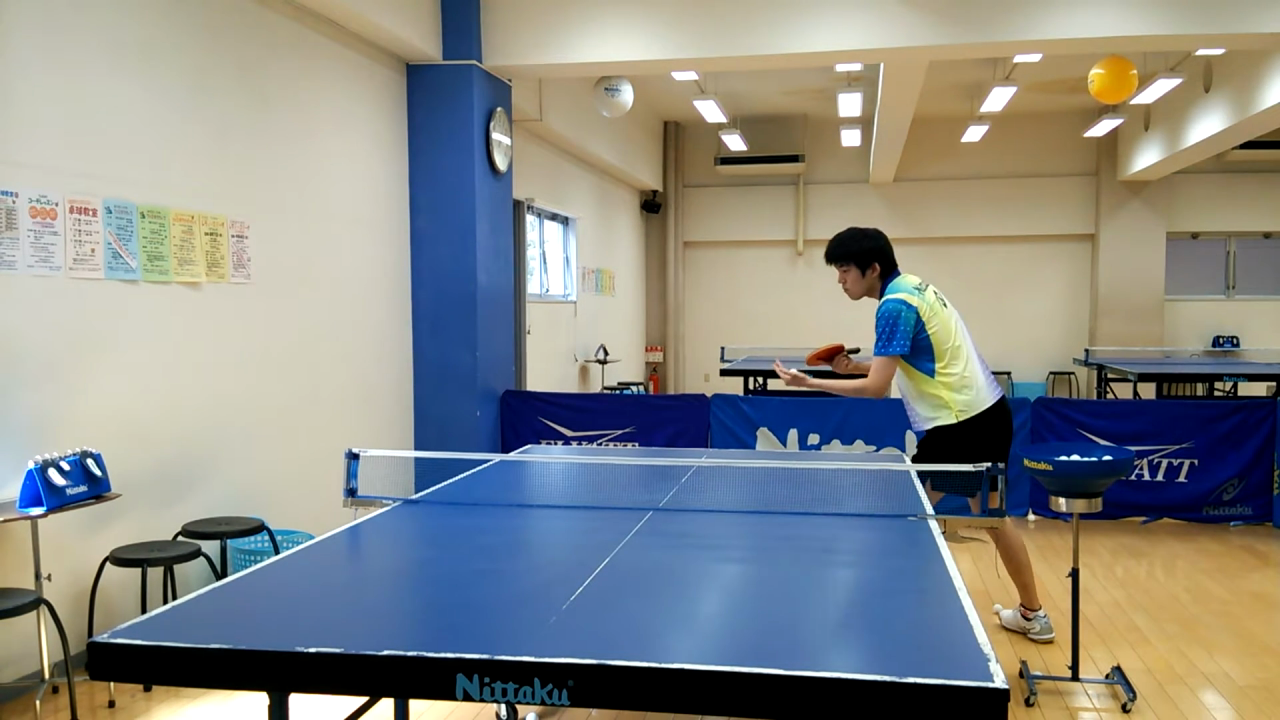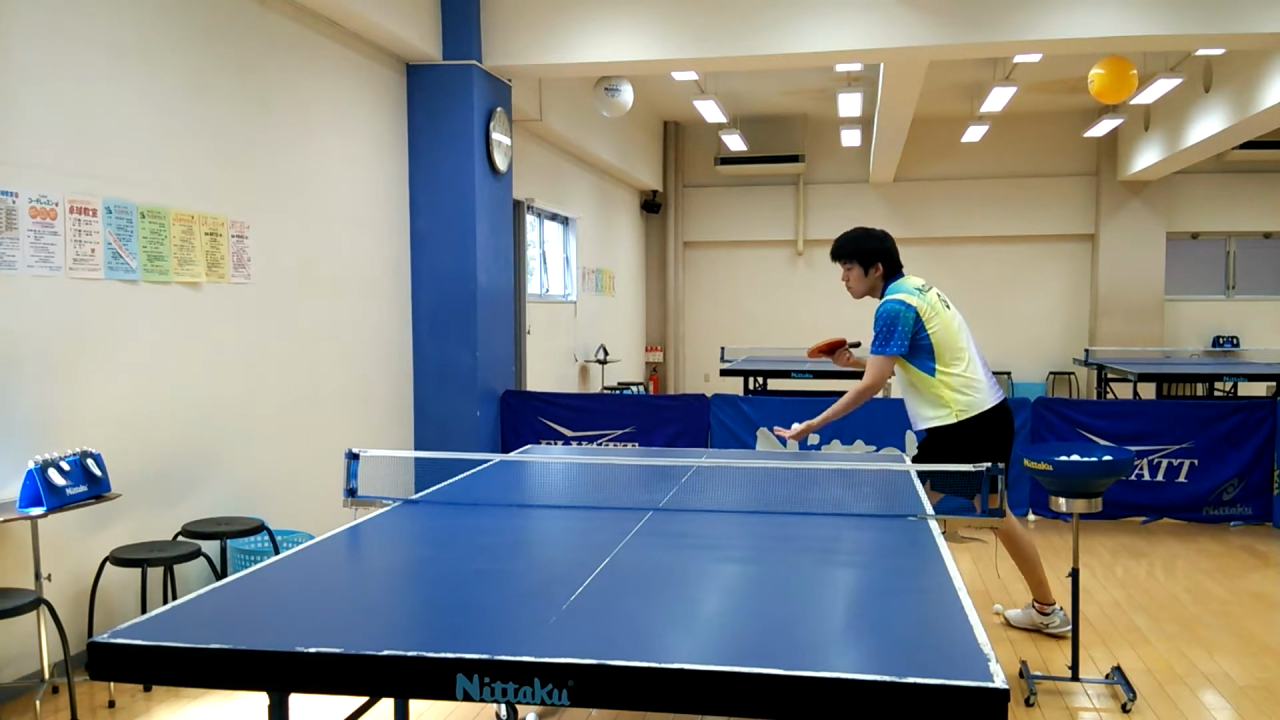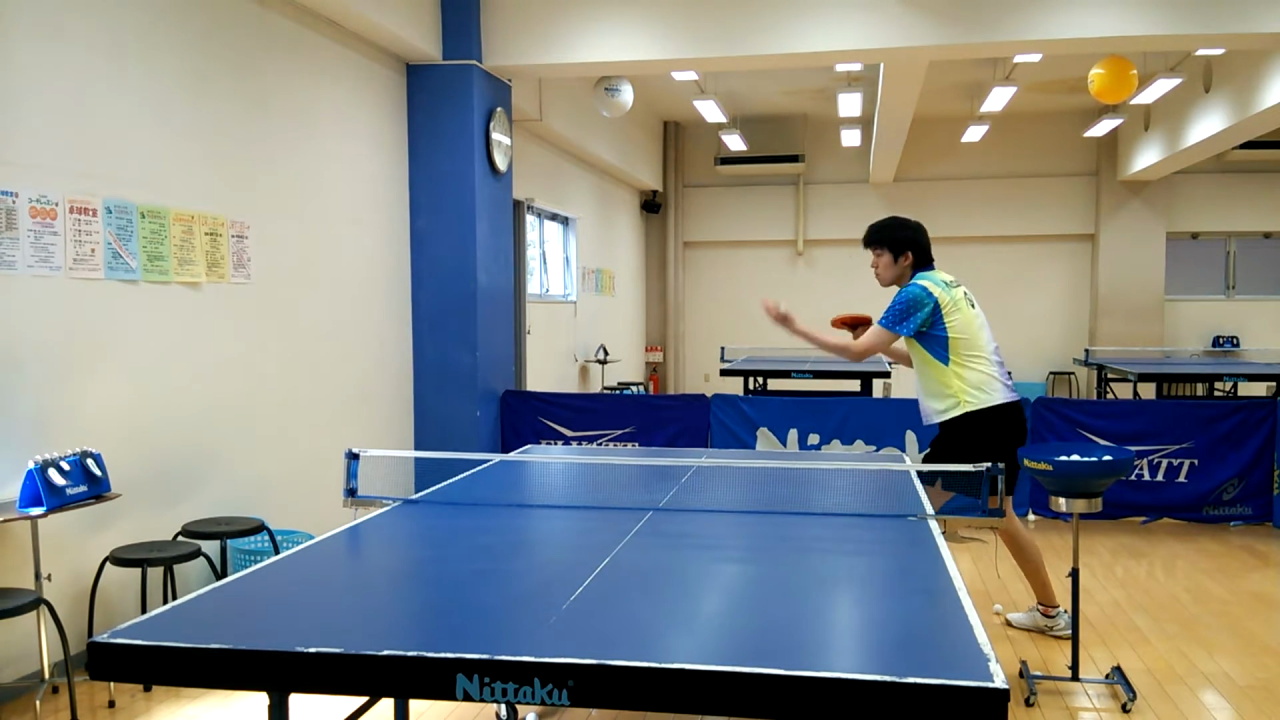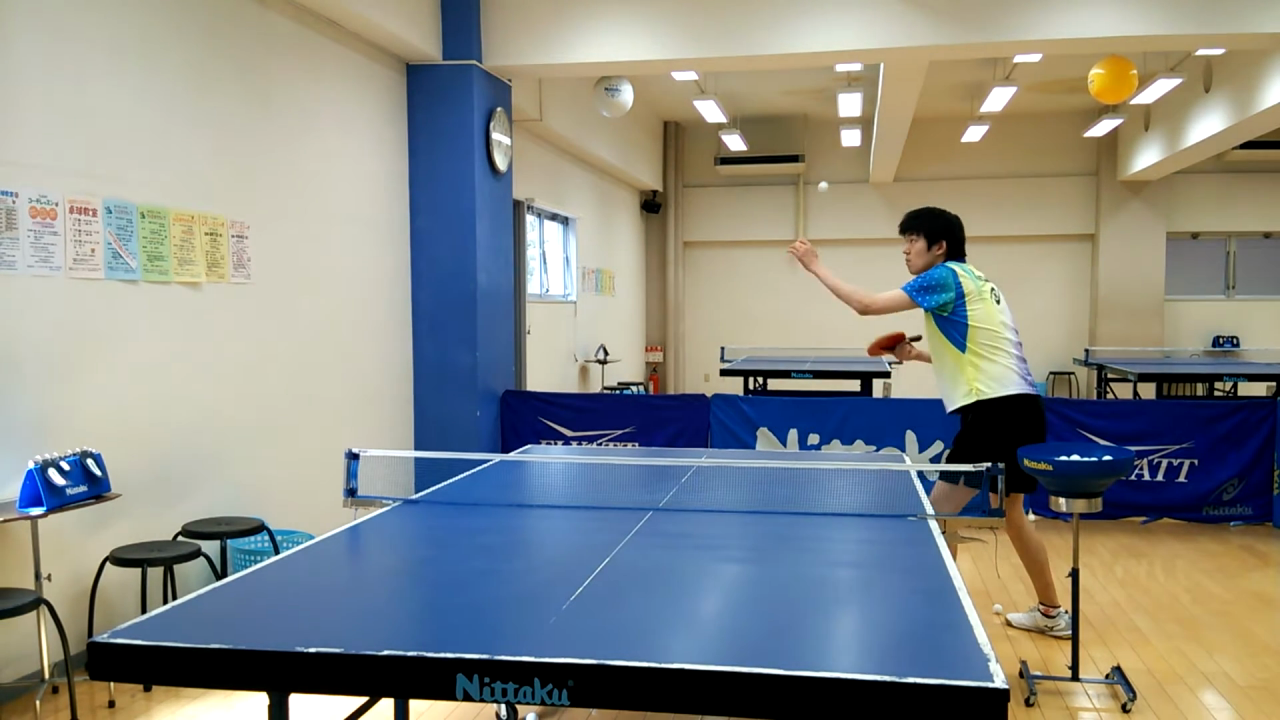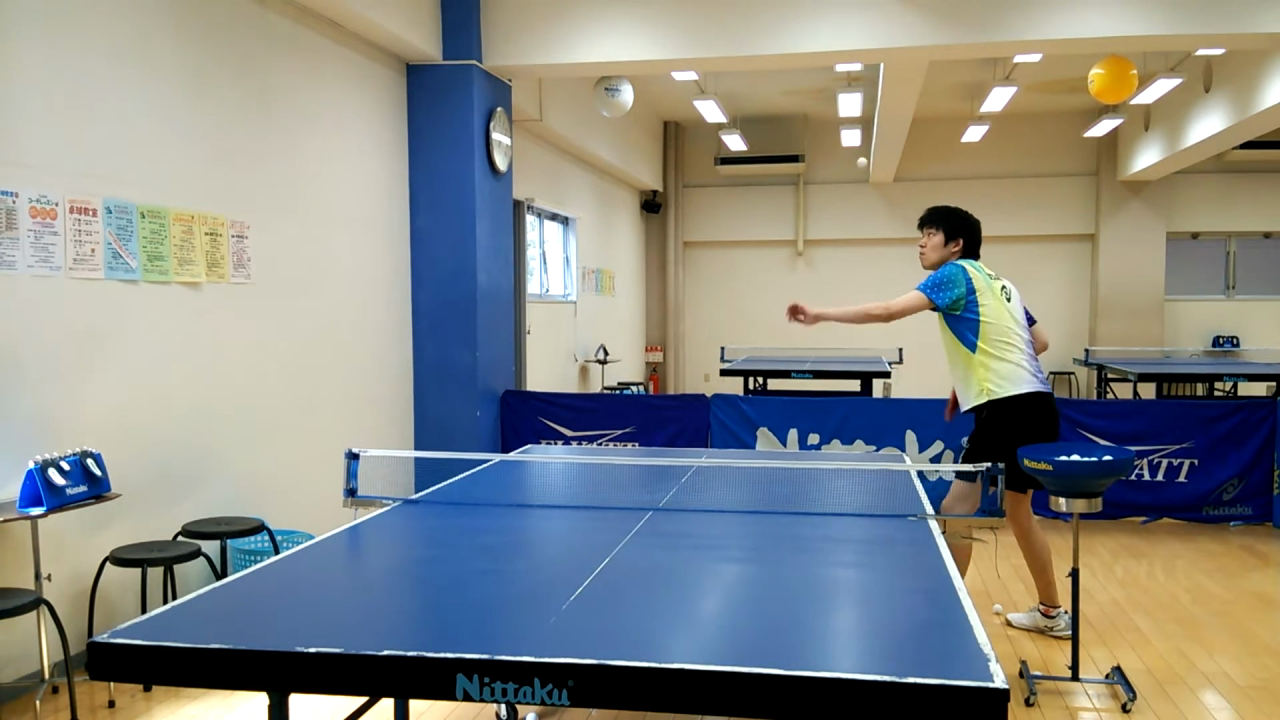
dt=0.2s
person 1, frame 1
left shoulder: (894, 306)
right shoulder: (913, 288)
left elbow: (877, 387)
left wrist: (813, 383)
right wrist: (857, 366)
left hip: (961, 424)
right hip: (988, 413)
right ankle: (1033, 613)
person 1, frame 2
left shoulder: (894, 307)
right shoulder: (917, 289)
left elbow: (871, 386)
left wrist: (813, 426)
right wrist: (858, 361)
left hip: (963, 425)
right hip: (991, 415)
right knee: (996, 513)
right ankle: (1047, 609)
person 1, frame 3
left shoulder: (918, 292)
right shoulder: (944, 285)
left elbow: (858, 350)
left wrist: (797, 327)
right wrist: (884, 344)
left hip: (975, 420)
right hip: (1004, 414)
right knee: (1002, 515)
right ankle: (1051, 611)
person 1, frame 4
left shoulder: (946, 276)
right shoulder: (975, 281)
left elbow: (869, 304)
left wrist: (816, 267)
right wrist: (921, 355)
left hip: (994, 413)
right hip: (1023, 408)
left knee: (938, 513)
right knee: (1012, 513)
right ankle: (1052, 613)
person 1, frame 5
left shoulder: (957, 274)
right shoulder: (998, 283)
left elbow: (888, 311)
right elbow: (1040, 342)
left wrist: (820, 314)
left hip: (1007, 410)
right hip: (1036, 406)
left knee: (955, 513)
right knee: (1018, 511)
right ankle: (1051, 613)
